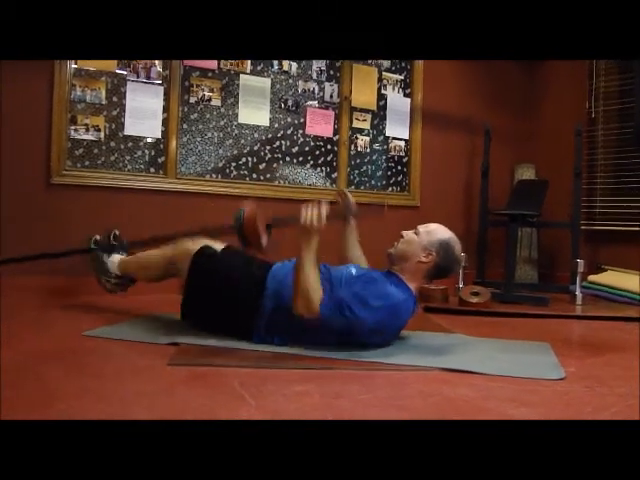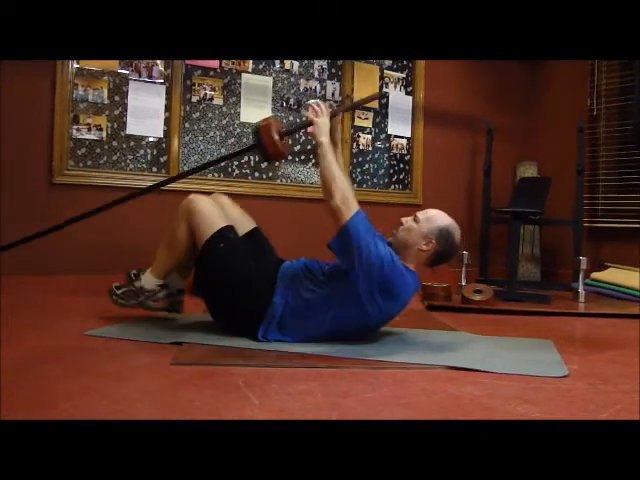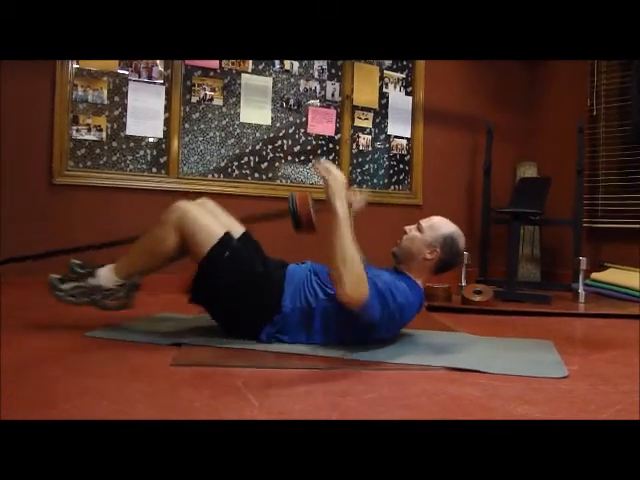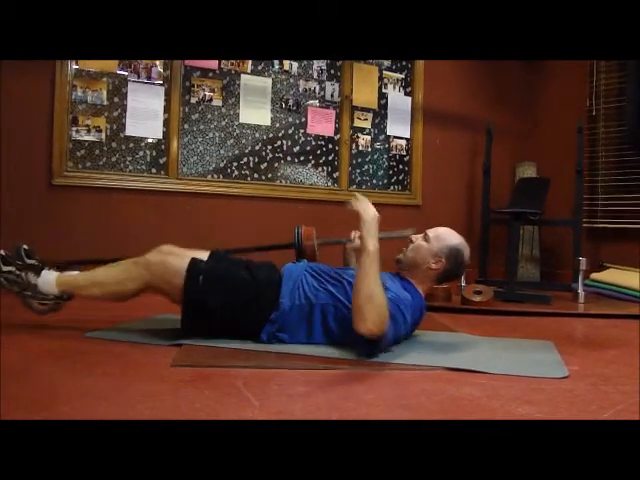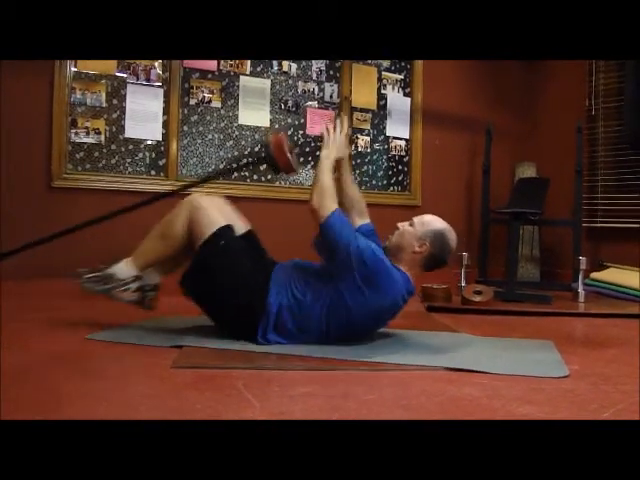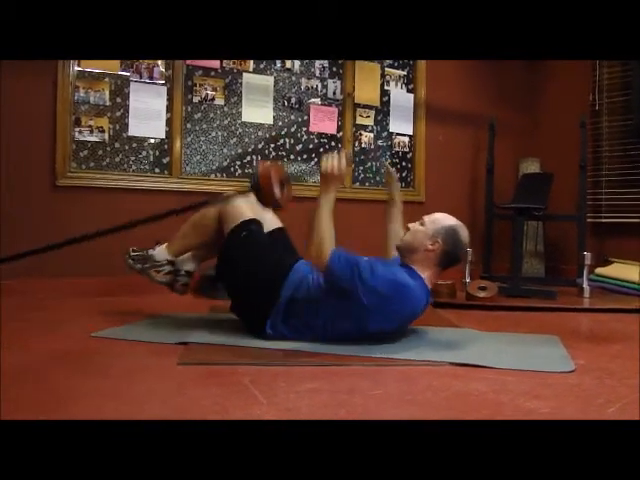
dt=0.3s
person 1, frame 1
left shoulder: (385, 303)
right shoulder: (396, 291)
left elbow: (305, 306)
left wrist: (308, 242)
right wrist: (350, 224)
left hip: (257, 309)
right hip: (269, 280)
left knee: (183, 250)
right knee: (200, 245)
left ankle: (116, 267)
right ankle: (125, 265)
person 1, frame 2
left shoulder: (386, 274)
right shoulder: (390, 263)
left elbow: (340, 204)
right elbow: (347, 207)
left wrist: (324, 140)
right wrist: (333, 147)
left hip: (261, 309)
right hip: (275, 280)
left knee: (194, 205)
right knee: (216, 201)
left ankle: (151, 286)
right ankle: (169, 286)
person 1, frame 3
left shoulder: (400, 298)
right shoulder: (400, 283)
left elbow: (350, 293)
left wrist: (339, 207)
right wrist: (345, 217)
left hip: (266, 312)
right hip: (277, 284)
left knee: (182, 214)
right knee: (201, 208)
left ankle: (109, 282)
right ankle: (118, 278)
person 1, frame 4
left shoulder: (402, 306)
right shoulder: (402, 290)
left elbow: (367, 326)
left wrist: (371, 244)
right wrist: (360, 253)
left hip: (266, 312)
right hip: (274, 286)
left knee: (151, 266)
right knee: (166, 254)
left ankle: (48, 284)
right ankle: (56, 281)
person 1, frame 5
left shoulder: (377, 277)
right shoulder: (391, 280)
left elbow: (322, 207)
right elbow: (359, 223)
left wrist: (329, 153)
right wrist: (343, 166)
left hip: (257, 311)
right hip: (274, 289)
left knee: (197, 205)
right knee: (212, 207)
left ankle: (125, 274)
right ankle: (147, 279)
person 1, frame 6
left shoulder: (395, 288)
right shoulder: (410, 287)
left elbow: (319, 255)
right elbow: (395, 258)
left wrist: (328, 190)
right wrist: (395, 202)
left hip: (272, 305)
right hip: (287, 285)
left knee: (235, 205)
right knee: (253, 207)
left ankle: (163, 259)
right ankle: (183, 266)
